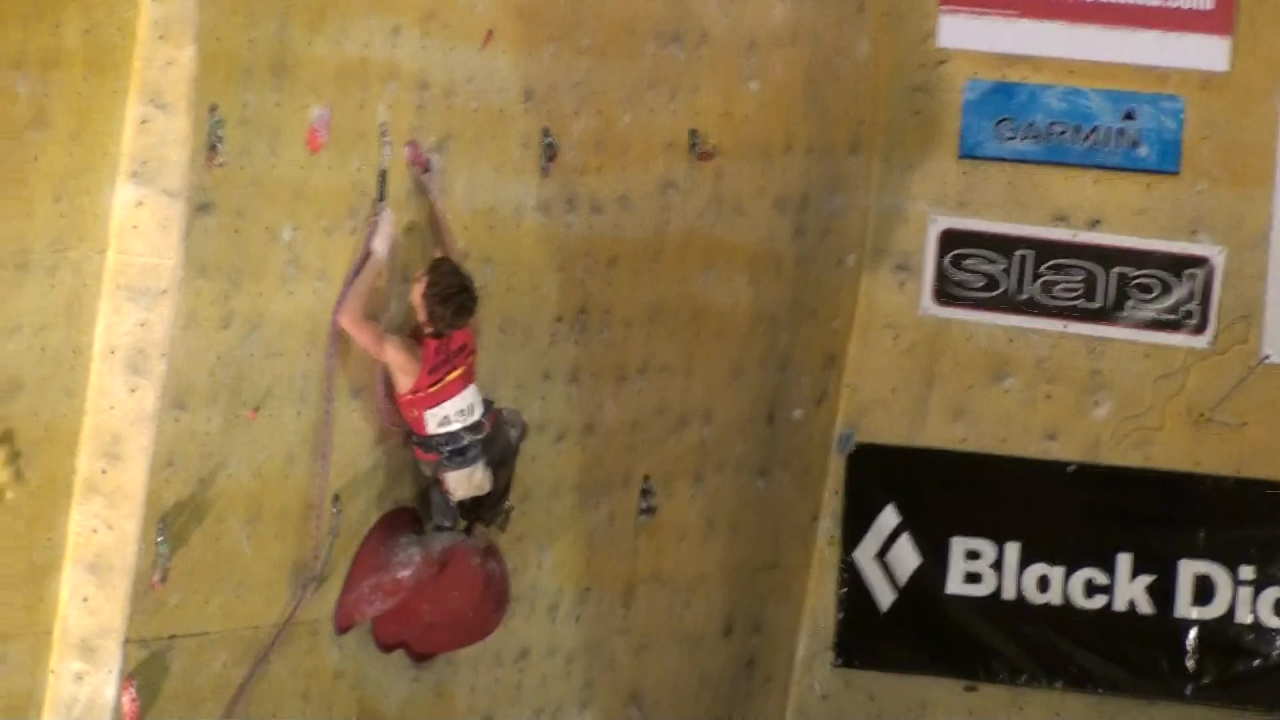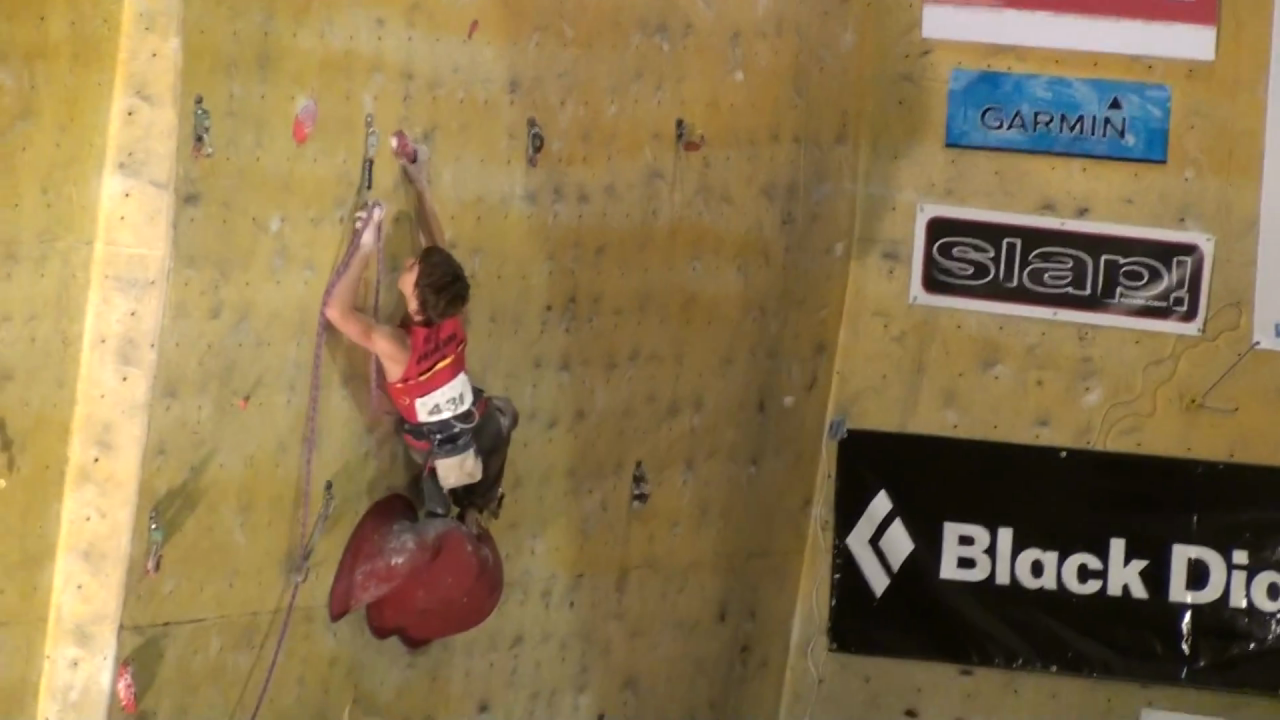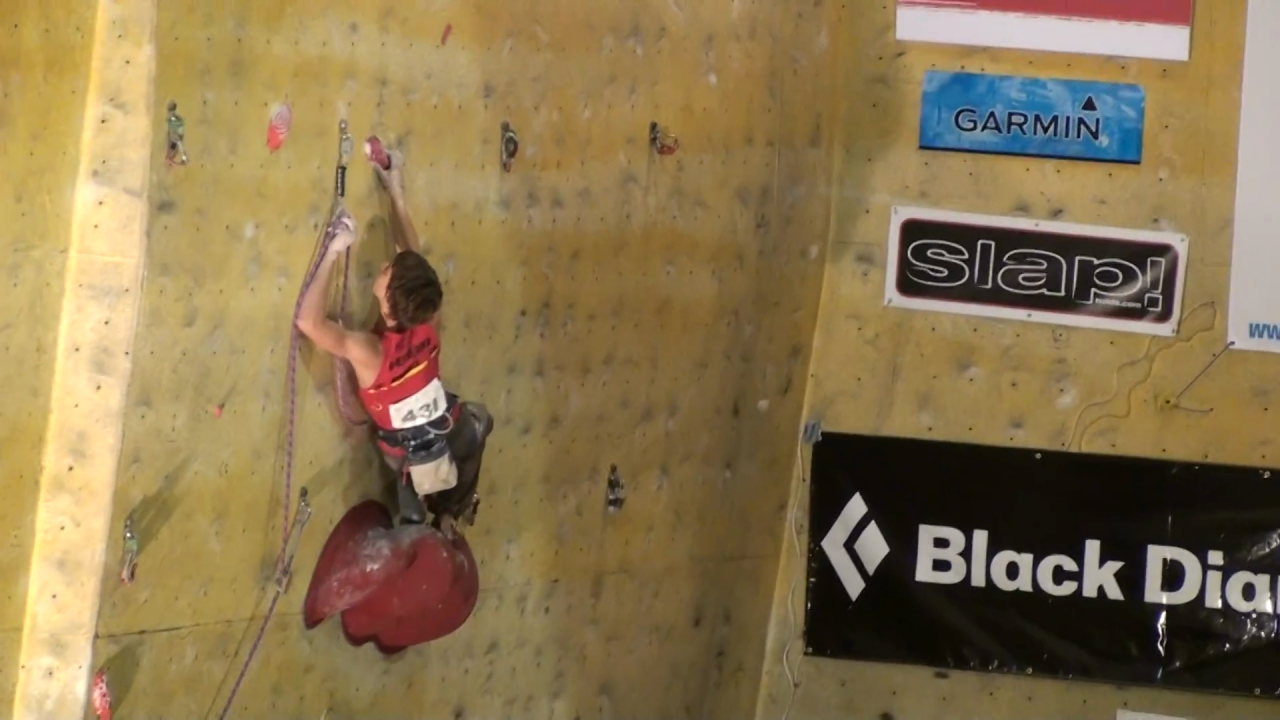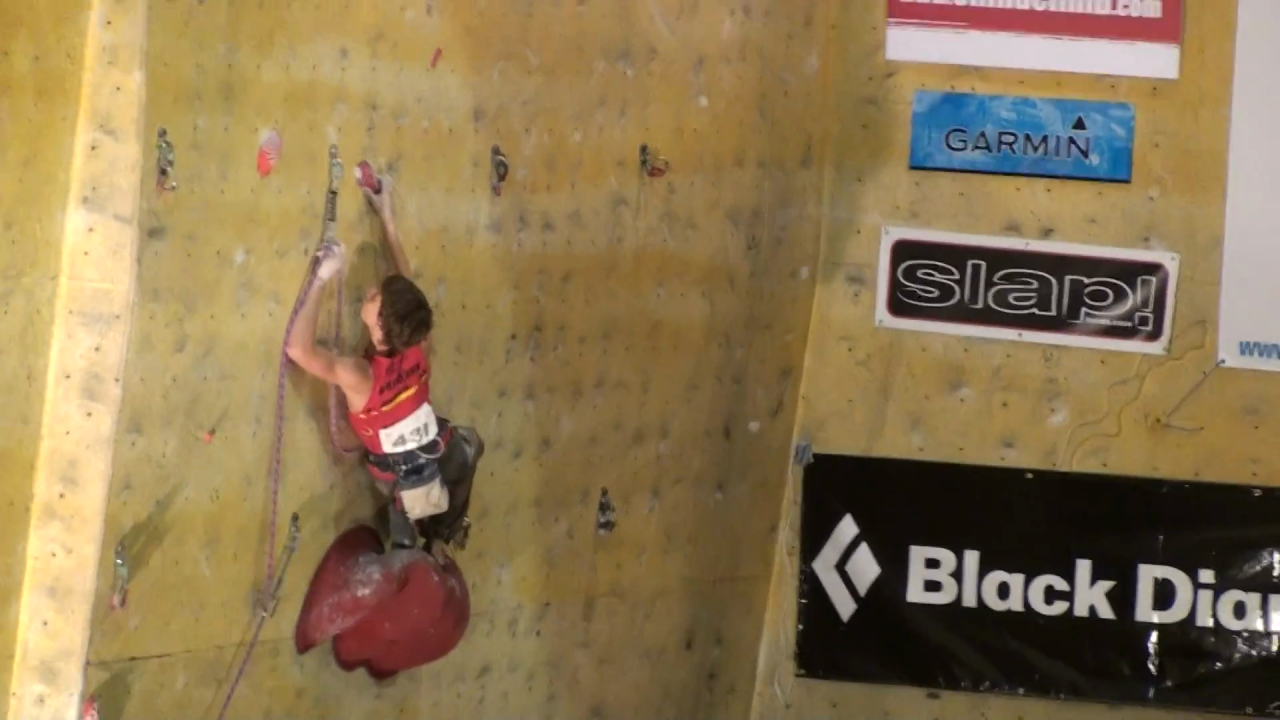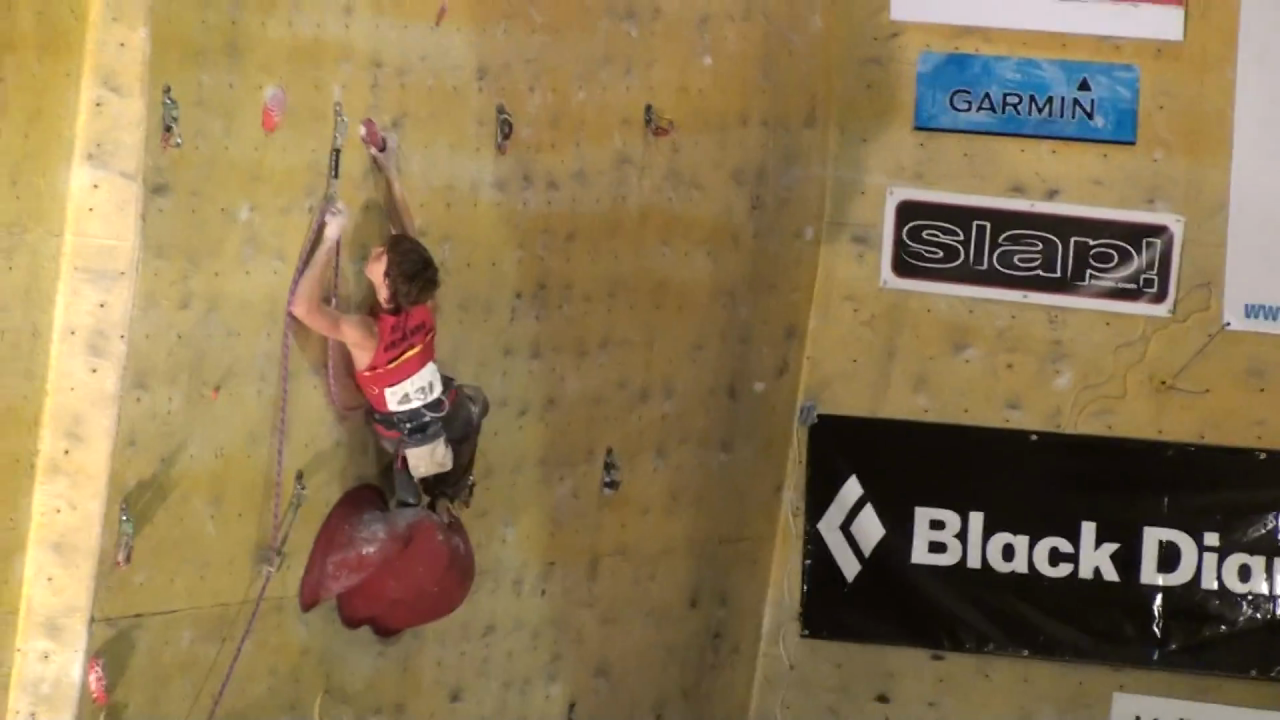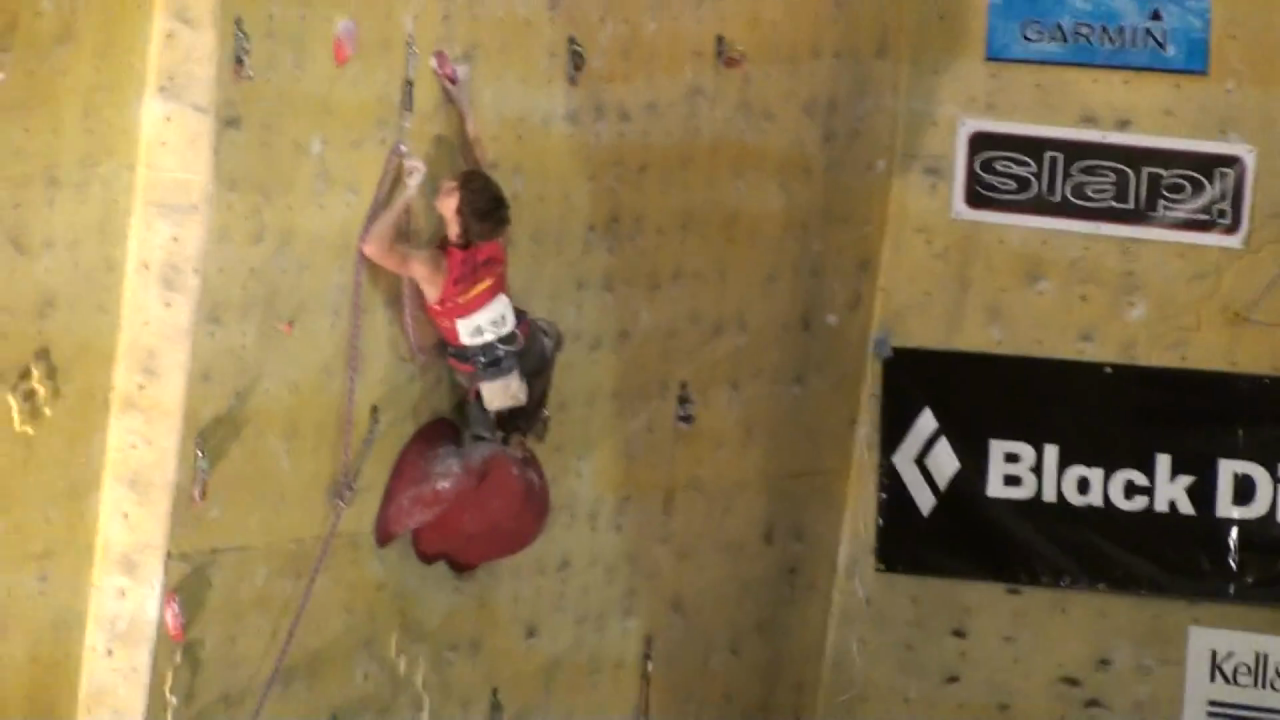
dt=0.4s
person 1, frame 1
left shoulder: (407, 358)
right shoulder: (464, 330)
left elbow: (348, 318)
right elbow: (450, 261)
left wrist: (379, 252)
right wrist: (432, 196)
left hip: (451, 467)
right hip: (488, 445)
right knee: (512, 423)
right ankle: (482, 517)
person 1, frame 2
left shoulder: (397, 346)
right shoulder: (454, 318)
left elbow: (336, 310)
right elbow: (437, 250)
left wrist: (366, 245)
right wrist: (420, 185)
left hip: (441, 454)
right hip: (478, 430)
right knee: (504, 410)
right ankle: (476, 505)
person 1, frame 3
left shoulder: (369, 352)
right shoulder: (427, 323)
left elbow: (308, 321)
right elbow: (413, 255)
left wrist: (333, 253)
right wrist: (395, 190)
left hip: (414, 460)
right hip: (454, 437)
right knee: (478, 416)
right ankle: (451, 510)
person 1, frame 4
left shoulder: (359, 376)
right shoulder: (417, 347)
left elbow: (298, 348)
right elbow: (403, 283)
left wrist: (321, 280)
right wrist: (386, 216)
left hip: (405, 484)
right hip: (442, 460)
right ankle: (442, 535)
person 1, frame 5
left shoulder: (364, 334)
right shoulder: (423, 306)
left elbow: (302, 307)
right elbow: (408, 239)
left wrist: (328, 241)
right wrist: (390, 173)
left hip: (409, 442)
right hip: (450, 420)
right knee: (475, 401)
right ankle: (448, 492)
person 1, frame 6
left shoulder: (433, 267)
right shoulder: (494, 240)
left elbow: (373, 247)
right elbow: (480, 173)
left wrist: (408, 189)
right wrist: (463, 108)
left hip: (485, 374)
right hip: (525, 354)
right ankle: (523, 426)
